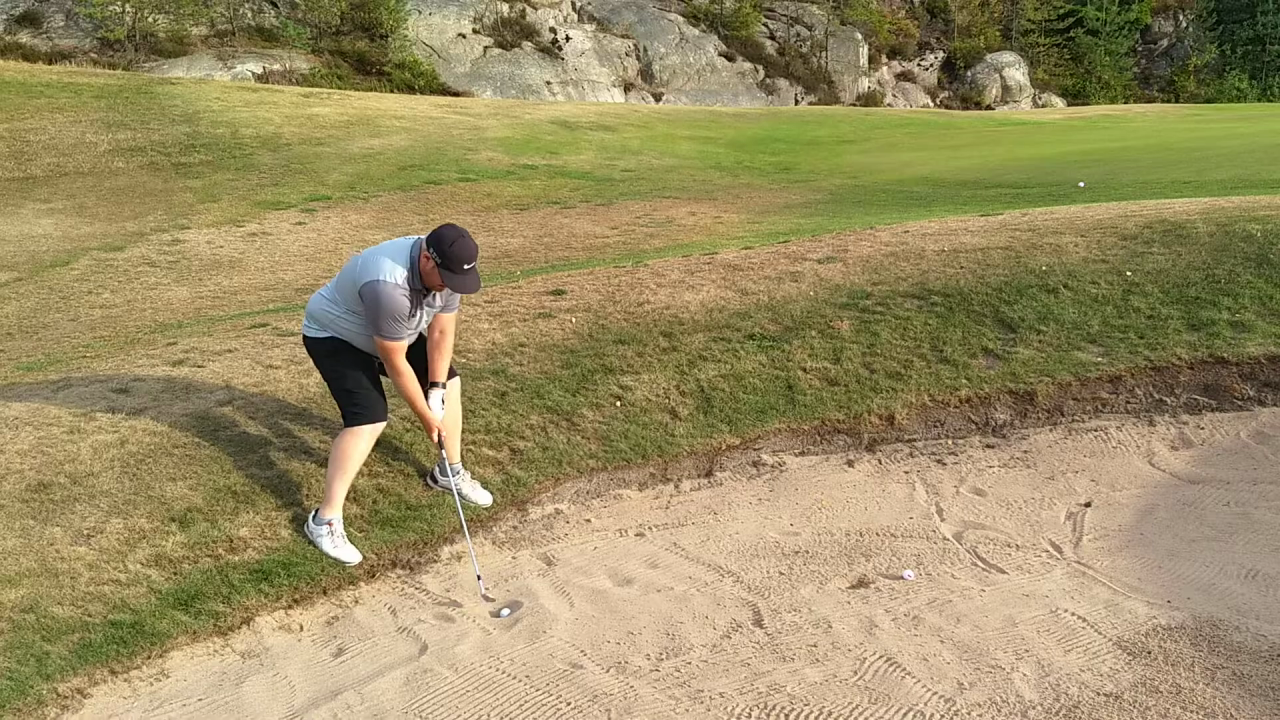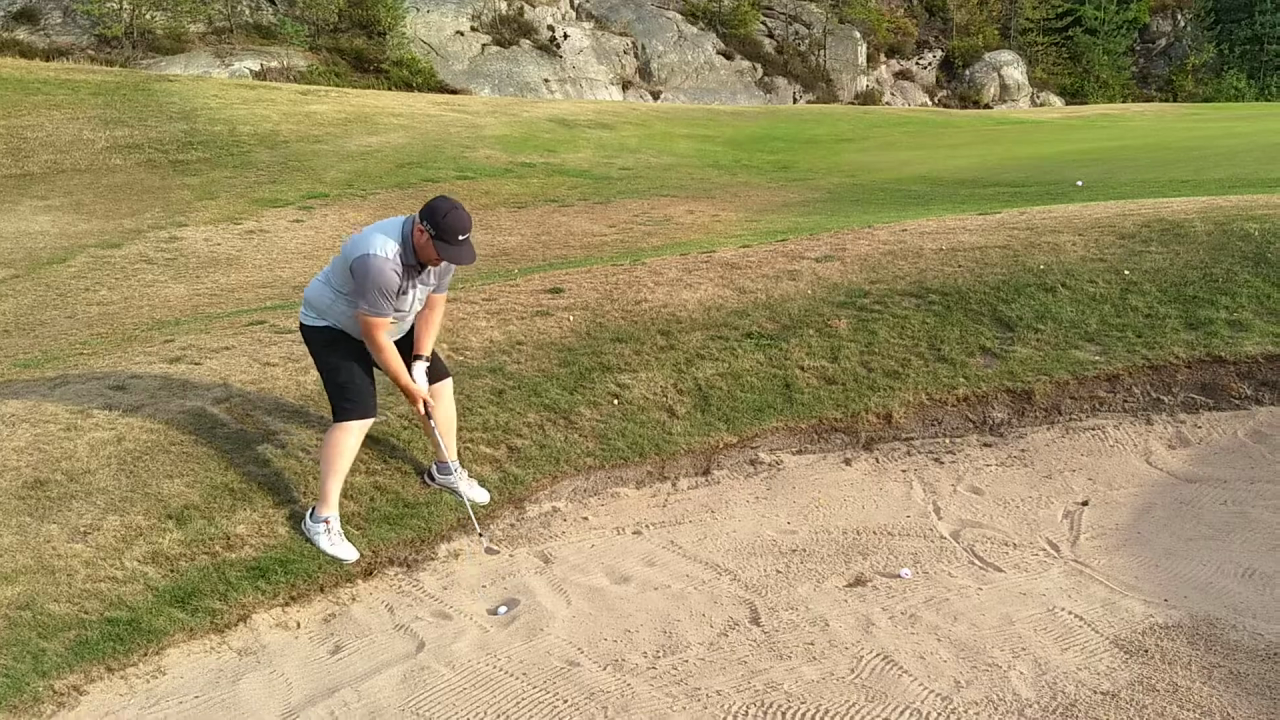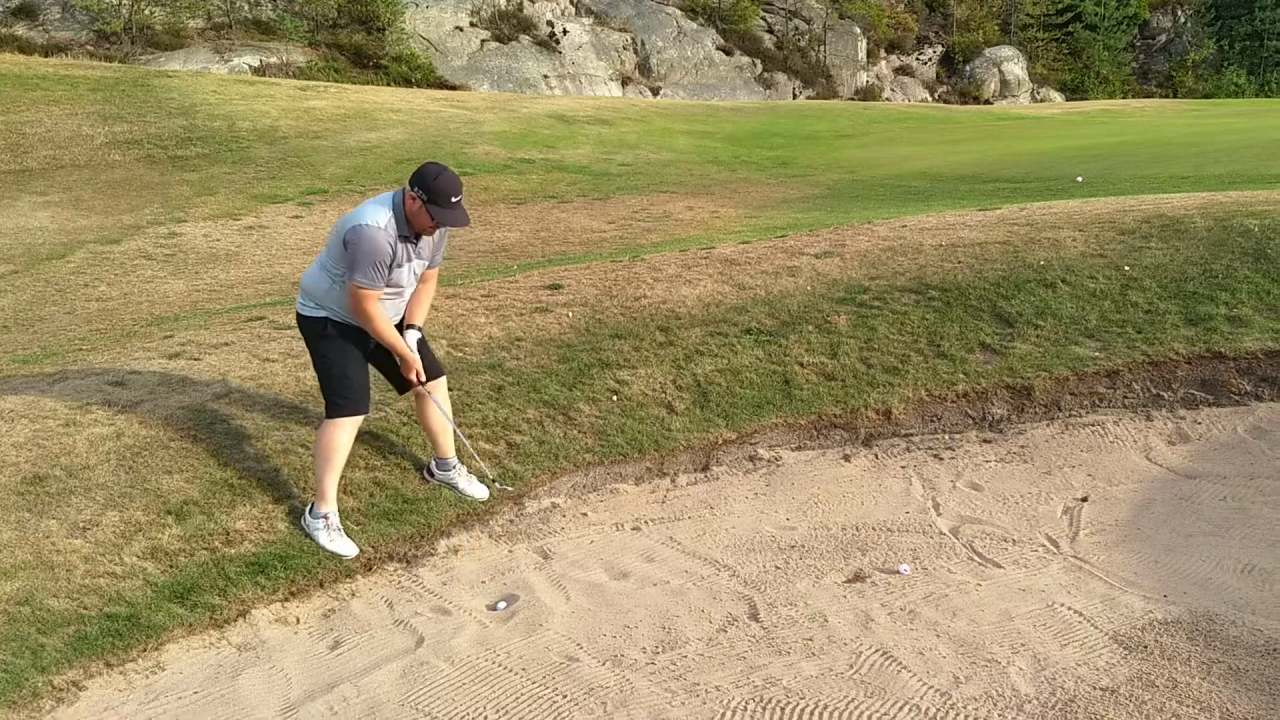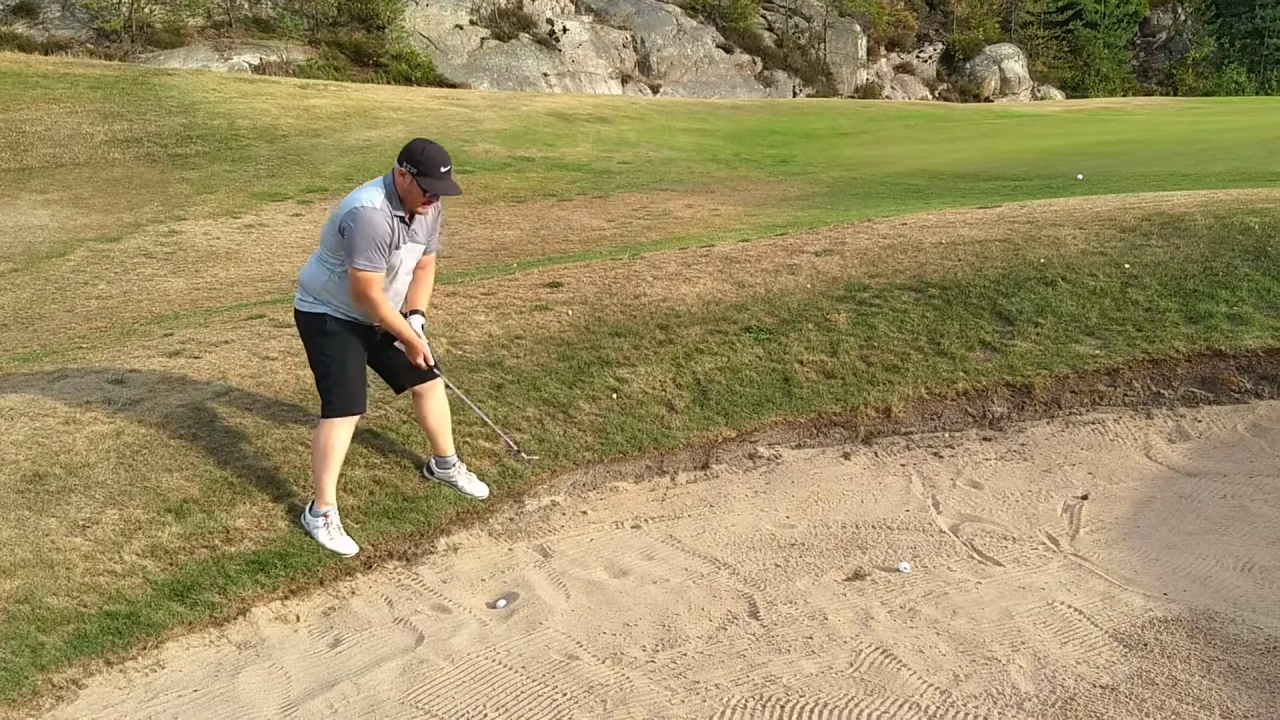
dt=0.2s
person 1, frame 1
left shoulder: (447, 267)
right shoulder: (389, 284)
left elbow: (442, 331)
right elbow: (395, 362)
left wrist: (437, 393)
right wrist: (425, 415)
right hip: (335, 335)
left knee: (448, 379)
right knee: (368, 420)
left ankle: (450, 472)
right ankle: (325, 521)
person 1, frame 2
left shoulder: (441, 247)
right shoulder: (380, 259)
left elbow: (432, 307)
right elbow: (376, 337)
left wrist: (420, 365)
right wrist: (408, 388)
left hip: (391, 320)
right hip: (333, 326)
left knee: (440, 380)
right knee: (357, 415)
left ankle: (447, 469)
right ankle: (322, 518)
person 1, frame 3
left shoulder: (433, 222)
right shoulder: (373, 231)
left elbow: (426, 280)
right elbow: (363, 307)
left wrist: (412, 335)
right wrist: (402, 354)
left hip: (388, 315)
right hip: (331, 316)
left knee: (433, 379)
right knee: (348, 410)
left ankle: (445, 466)
right ankle: (321, 513)
person 1, frame 4
left shoulder: (427, 205)
right shoulder: (369, 213)
left elbow: (424, 266)
right elbow: (365, 294)
left wrist: (416, 320)
right wrist: (408, 338)
left hip: (383, 313)
right hip: (330, 315)
left knee: (429, 379)
right knee: (344, 409)
left ankle: (445, 463)
right ankle: (321, 512)
